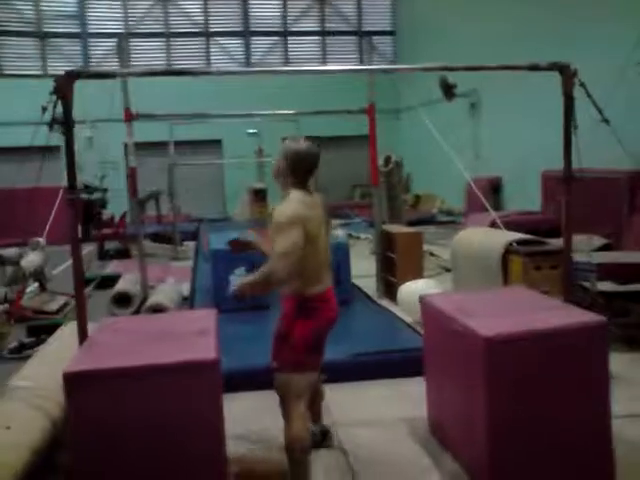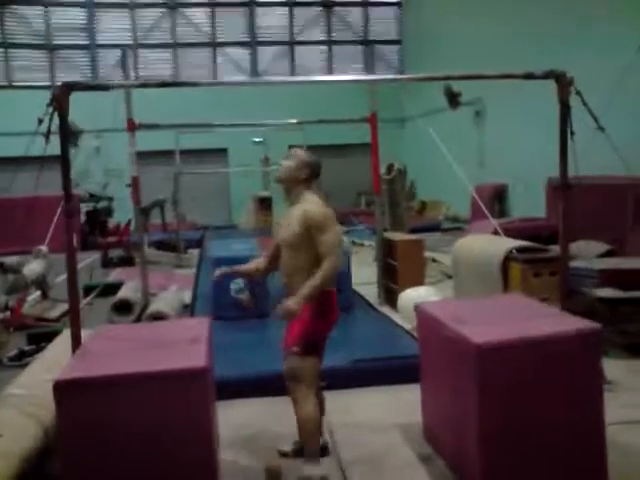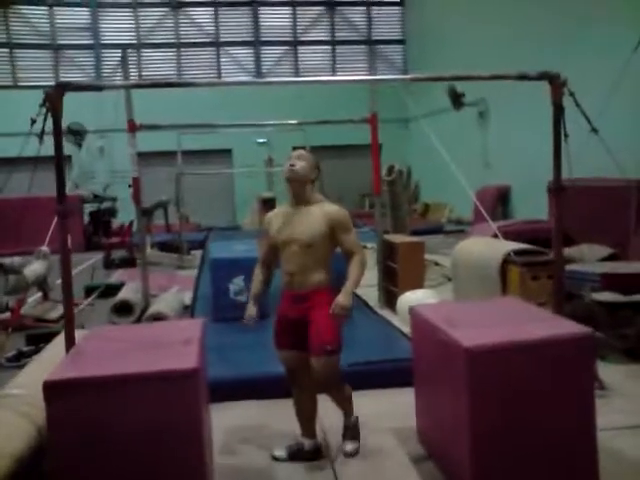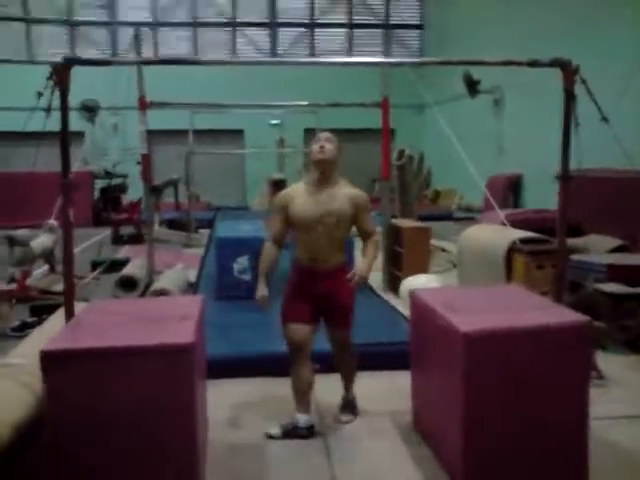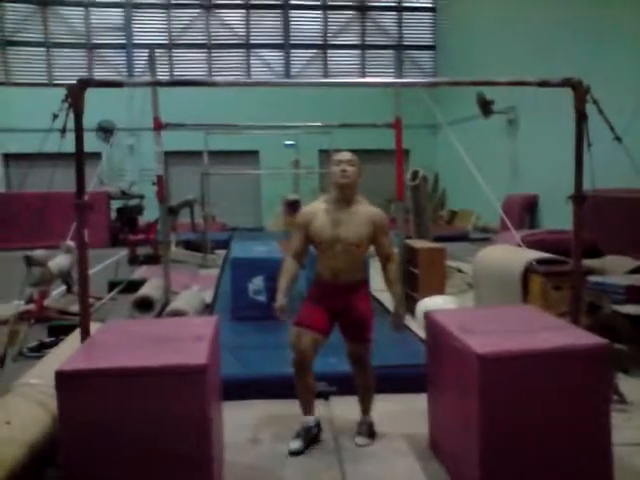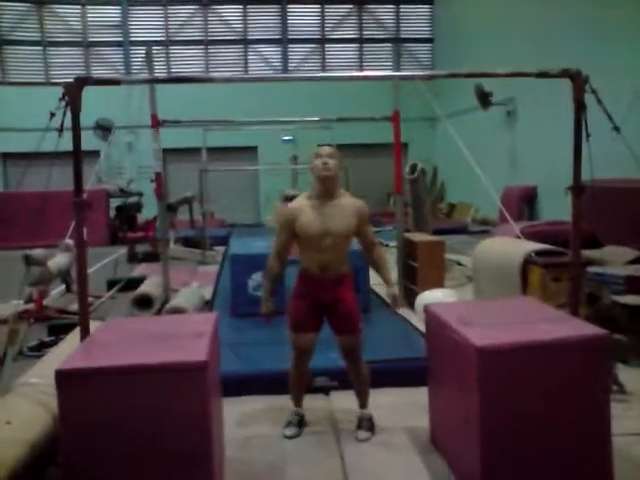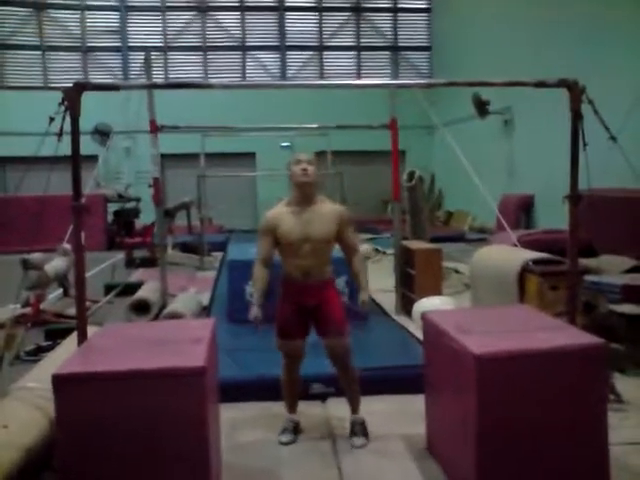
dt=0.3s
person 1, frame 1
left shoulder: (288, 212)
right shoulder: (313, 202)
left elbow: (280, 269)
left wrist: (246, 284)
right wrist: (257, 245)
left hip: (305, 308)
right hip: (320, 301)
left knee: (293, 399)
right knee: (307, 378)
right ankle: (319, 429)
person 1, frame 2
left shoulder: (314, 211)
right shoulder: (291, 213)
left elbow: (334, 261)
right elbow: (270, 261)
left wrist: (302, 296)
right wrist: (234, 270)
left hip: (314, 304)
right hip: (302, 303)
left knee: (299, 383)
right knee: (307, 378)
right ankle: (315, 441)
person 1, frame 3
left shoulder: (332, 213)
right shoulder: (273, 219)
left elbow: (357, 255)
right elbow: (264, 265)
left wrist: (347, 292)
right wrist: (252, 300)
left hip: (320, 301)
right hip: (287, 302)
left knee: (326, 377)
right knee: (297, 375)
left ankle: (350, 423)
right ankle: (309, 442)
person 1, frame 4
left shoulder: (354, 197)
right shoulder: (288, 197)
left elbow: (370, 236)
right elbow: (274, 242)
left wrist: (366, 264)
right wrist: (262, 280)
left hip: (337, 278)
right hip: (301, 278)
left knee: (341, 346)
right knee: (298, 348)
left ankle: (348, 396)
right ankle: (303, 420)
person 1, frame 5
left shoulder: (374, 217)
right shoulder: (309, 214)
left elbow: (388, 260)
right elbow: (294, 257)
left wrist: (398, 303)
right wrist: (281, 293)
left hip: (356, 293)
right hip: (320, 291)
left knee: (360, 360)
right knee: (300, 356)
left ankle: (365, 420)
right ankle: (310, 423)
person 1, frame 6
left shoulder: (356, 208)
right shoulder: (293, 211)
left elbow: (371, 247)
right elbow: (278, 255)
left wrist: (389, 283)
right wrist: (267, 294)
left hip: (341, 286)
right hip: (306, 286)
left knee: (352, 354)
right knee: (300, 354)
left ankle: (364, 413)
right ankle: (297, 413)
person 1, frame 7
left shoulder: (336, 213)
right shoulder: (274, 218)
left elbow: (353, 252)
right elbow: (262, 263)
left wrist: (364, 287)
right wrist: (256, 303)
left hip: (325, 291)
right hip: (291, 293)
left knee: (342, 358)
right knee: (291, 361)
left ankle: (357, 418)
right ankle: (292, 419)
